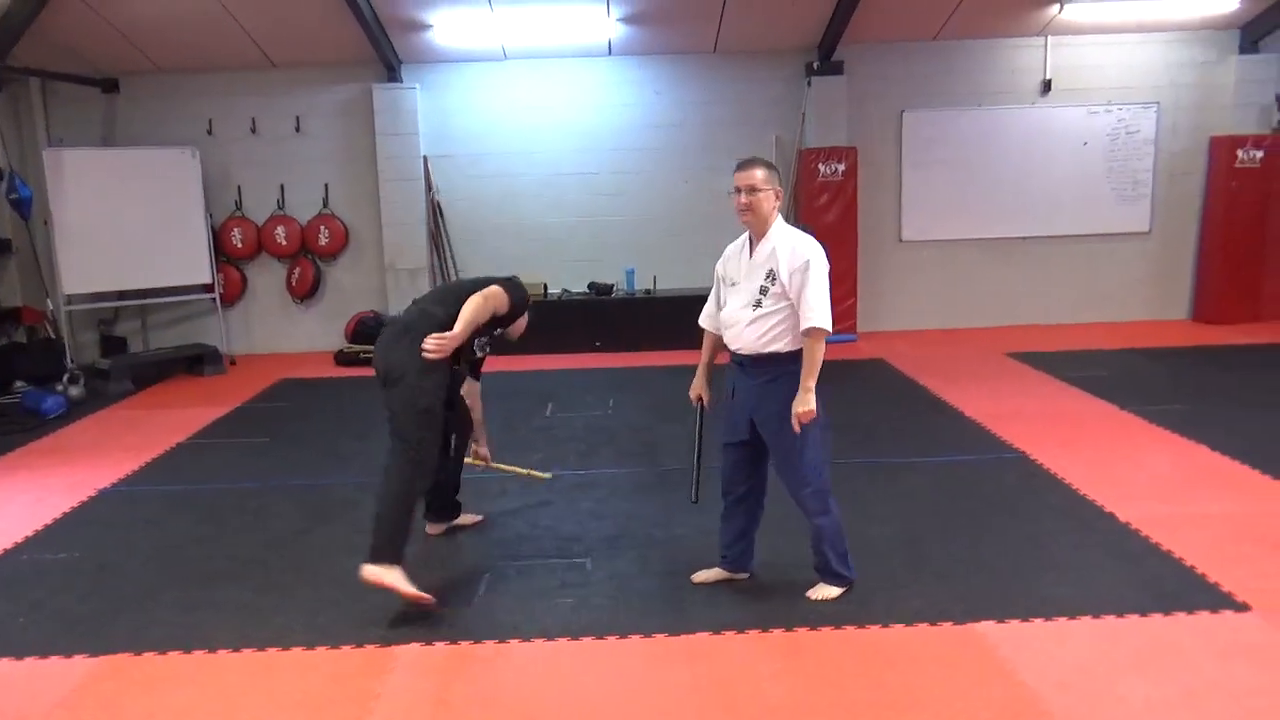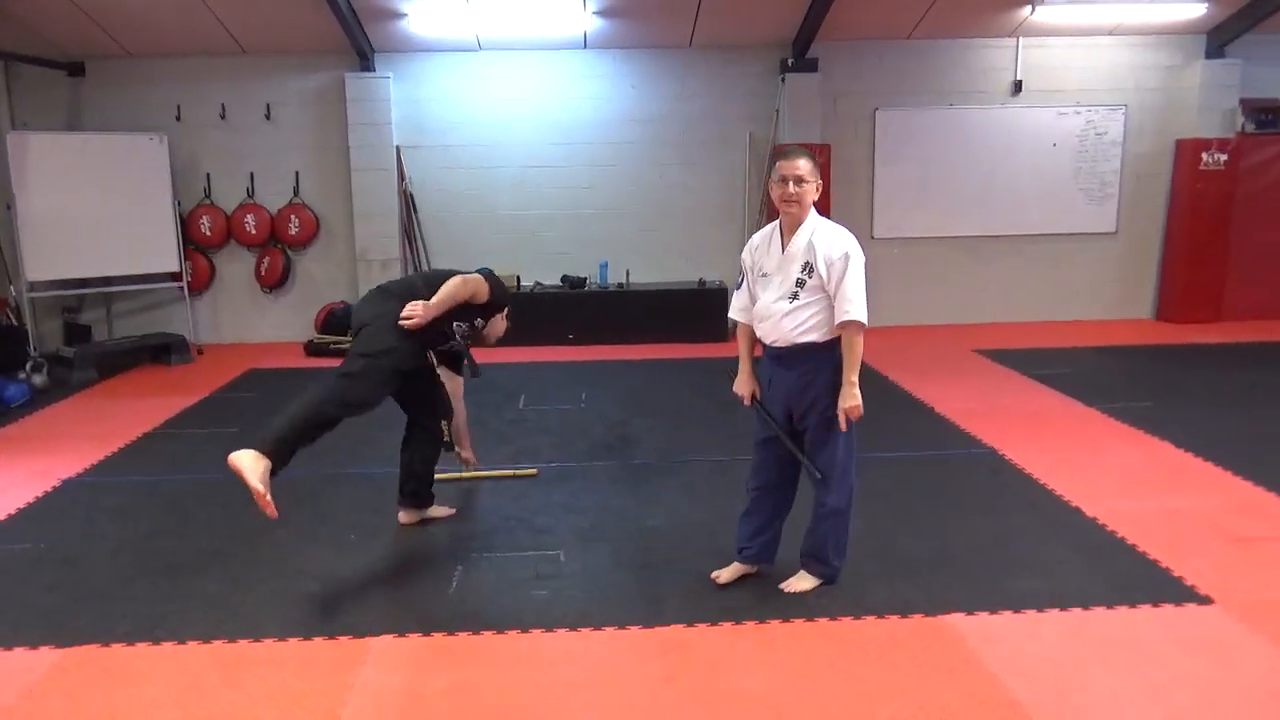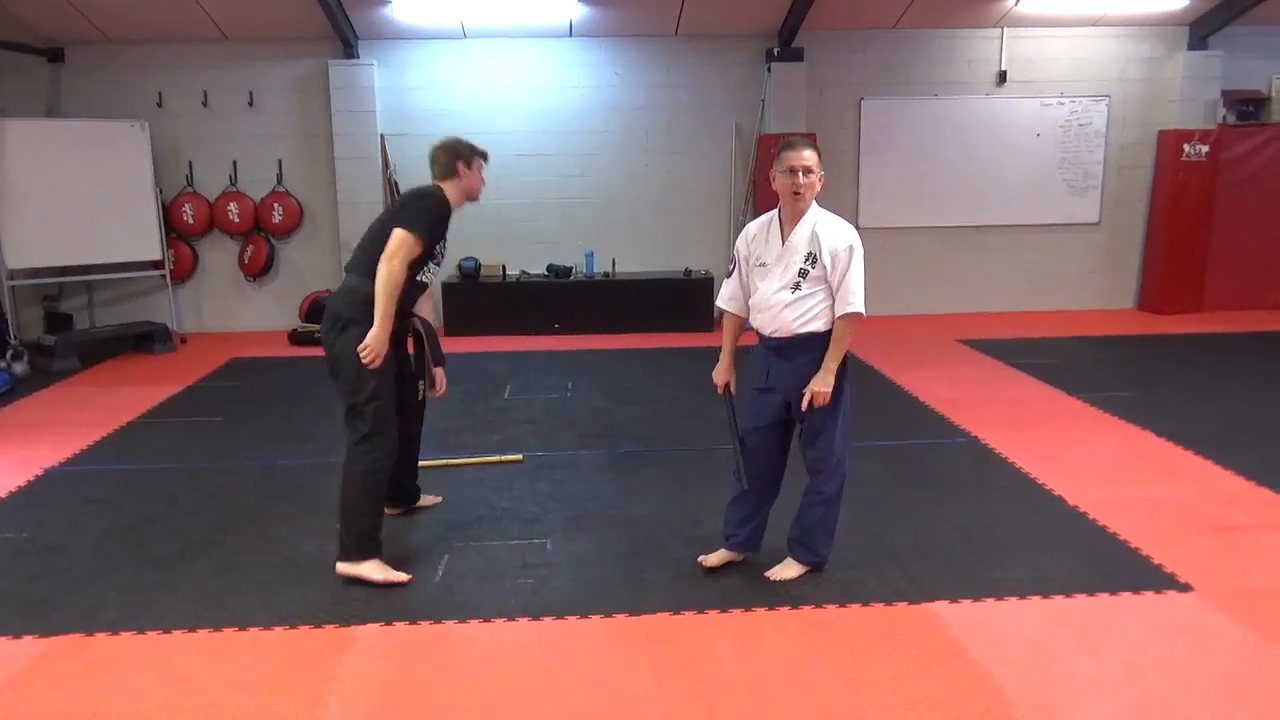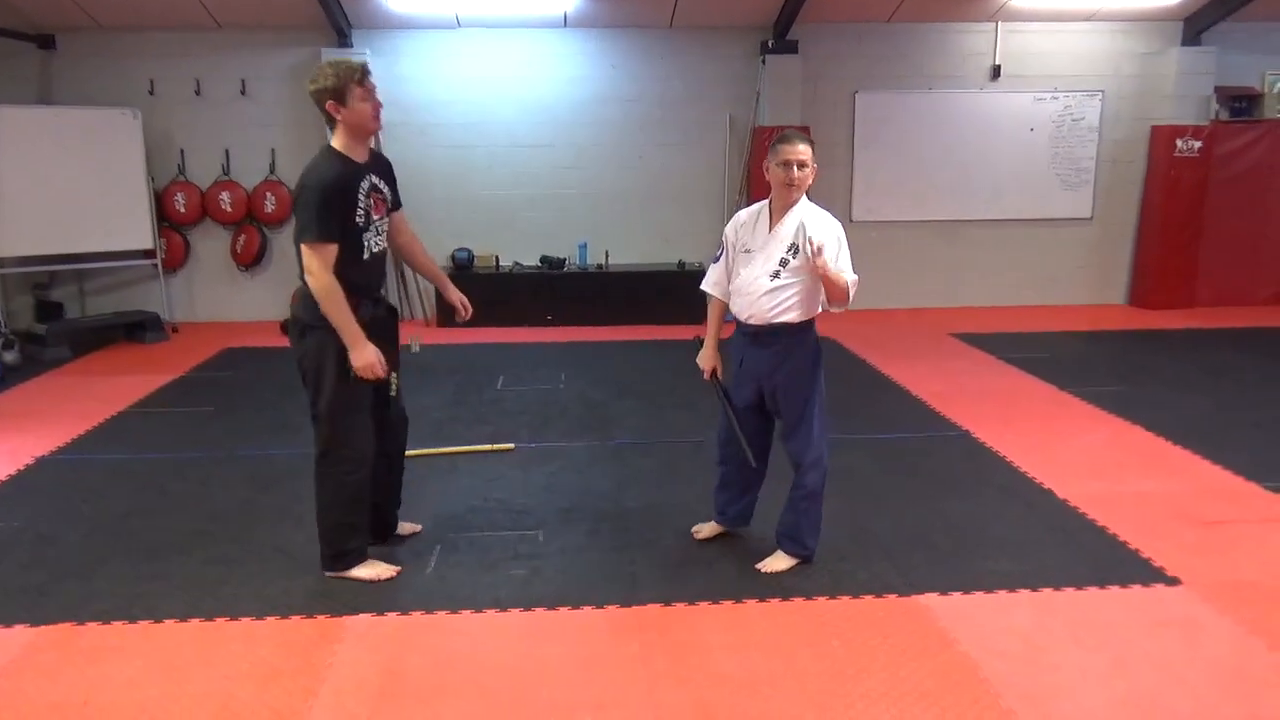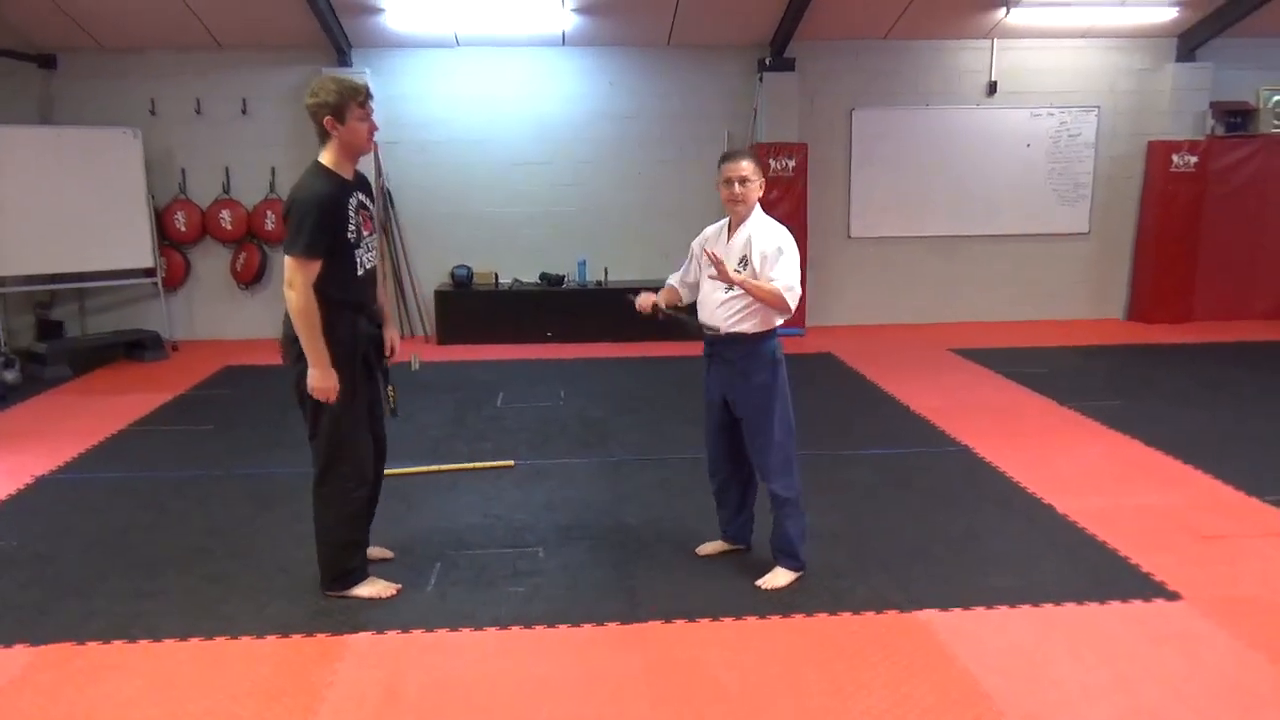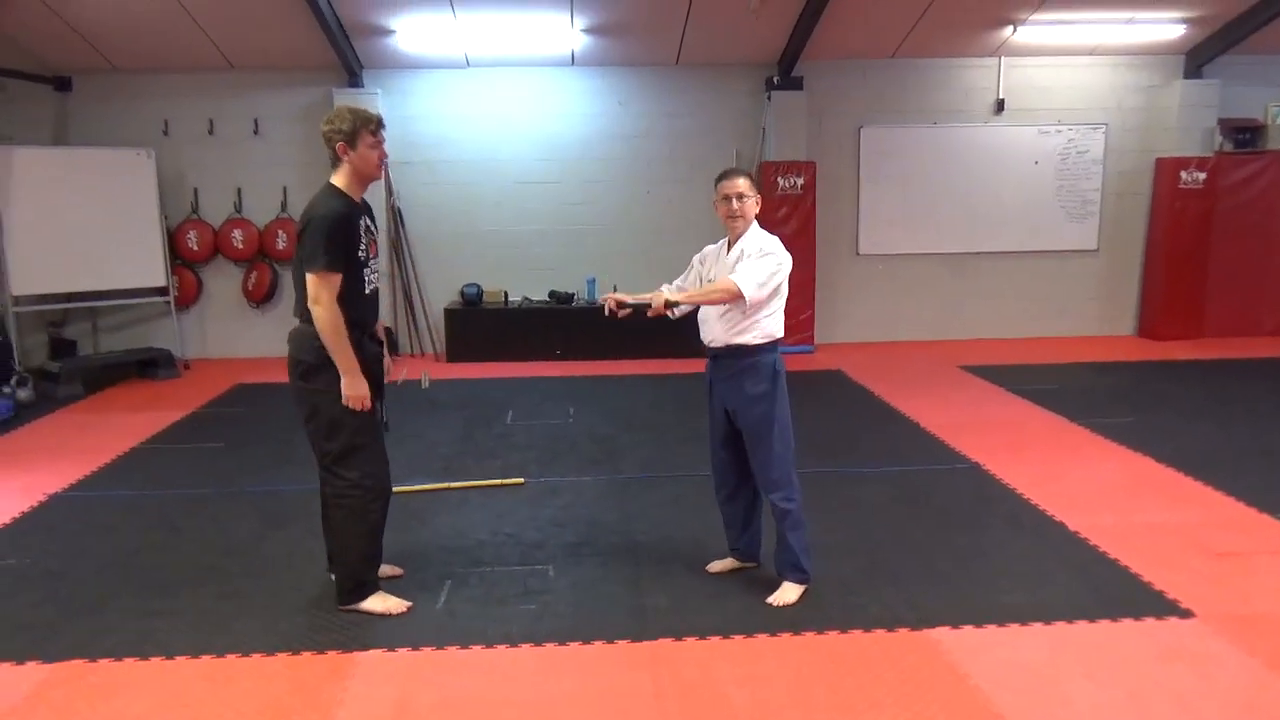
dt=0.5s
person 1, frame 1
left shoulder: (801, 250)
right shoulder: (731, 255)
left elbow: (816, 326)
right elbow: (715, 321)
left wrist: (806, 391)
right wrist: (702, 374)
left hip: (789, 375)
right hip: (743, 376)
left knee: (806, 481)
right knee: (737, 475)
left ankle: (836, 572)
right ankle: (735, 562)
person 1, frame 2
left shoulder: (836, 243)
right shoulder: (758, 245)
left elbow: (852, 320)
right elbow: (746, 314)
left wrist: (849, 385)
right wrist: (745, 370)
left hip: (821, 367)
right hip: (775, 367)
left knee: (829, 472)
right knee: (767, 468)
left ankle: (820, 564)
right ankle: (751, 555)
person 1, frame 3
left shoulder: (837, 235)
right shoulder: (754, 234)
left elbow: (848, 309)
right elbow: (735, 302)
left wrist: (828, 371)
right wrist: (726, 360)
left hip: (817, 359)
right hip: (768, 357)
left knee: (824, 461)
right knee: (755, 454)
left ankle: (807, 552)
right ankle: (738, 542)
person 1, frame 4
left shoulder: (821, 226)
right shoulder: (742, 222)
left elbow: (843, 296)
right elbow: (719, 286)
left wrist: (825, 273)
right wrist: (710, 345)
left hip: (793, 348)
right hip: (746, 344)
left knee: (805, 450)
right knee: (736, 437)
left ankle: (796, 543)
right ankle: (729, 514)
person 1, frame 5
left shoulder: (775, 237)
right shoulder: (708, 238)
left elbow: (784, 302)
right elbow: (683, 289)
left wrist: (735, 277)
right wrist: (657, 296)
left hip: (756, 357)
right hip: (717, 355)
left knee: (773, 458)
right knee: (723, 454)
left ankle: (789, 558)
right ankle: (734, 533)
person 1, frame 6
left shoulder: (770, 251)
right shoulder: (709, 256)
left elbow: (737, 290)
right elbow: (674, 300)
left wrist: (675, 293)
right wrist: (629, 301)
left hip: (757, 369)
right hip: (721, 368)
left knee: (774, 472)
right knee: (729, 469)
left ankle: (794, 572)
right ankle: (744, 550)
person 2, frame 1
left shoulder: (482, 337)
right shoulder: (511, 292)
left elbow: (470, 385)
right elbow: (487, 297)
left wrist: (478, 439)
right wrist: (456, 335)
left hip: (399, 346)
right hip: (418, 346)
left knee: (455, 422)
right knee: (414, 445)
left ankle: (440, 513)
right ankle: (383, 561)
person 2, frame 2
left shoulder: (456, 341)
right shoulder: (494, 293)
left elbow: (453, 395)
right elbow: (465, 283)
left wrist: (463, 447)
right wrist: (434, 307)
right hip: (391, 319)
left knee: (434, 412)
right knee: (350, 390)
left ankle: (415, 502)
right ankle: (259, 457)
person 2, frame 3
left shoulder: (427, 208)
right shoulder: (430, 204)
left elbow: (418, 293)
right elbow: (392, 261)
left wrist: (433, 364)
right wrist: (381, 329)
left hip: (382, 326)
right hip: (359, 321)
left knee: (406, 414)
right knee: (375, 432)
left ankle: (400, 495)
right ankle: (356, 554)
person 2, frame 4
left shoulder: (378, 166)
right shoulder: (322, 181)
left elbow: (398, 233)
right elbow: (317, 273)
left wrist: (446, 286)
right wrist: (355, 343)
left hip: (369, 312)
right hip: (330, 328)
left knee: (389, 424)
right knee: (346, 441)
left ankle: (380, 521)
right ankle: (343, 556)
person 2, frame 5
left shoulder: (359, 184)
right shoulder: (314, 196)
right elbow: (297, 286)
left wrist: (386, 321)
right wrist: (316, 364)
left hip: (358, 335)
right hip: (327, 341)
left knee: (370, 449)
right knee: (344, 460)
left ankle: (352, 543)
right ankle: (342, 575)
person 2, frame 6
left shoulder: (358, 209)
right shoulder: (328, 215)
right elbow: (321, 302)
left wrist: (377, 347)
right wrist: (350, 373)
left hip: (353, 352)
right hip: (328, 362)
left knee: (347, 466)
right knee: (362, 472)
left ankle: (352, 561)
right ankle: (356, 587)
